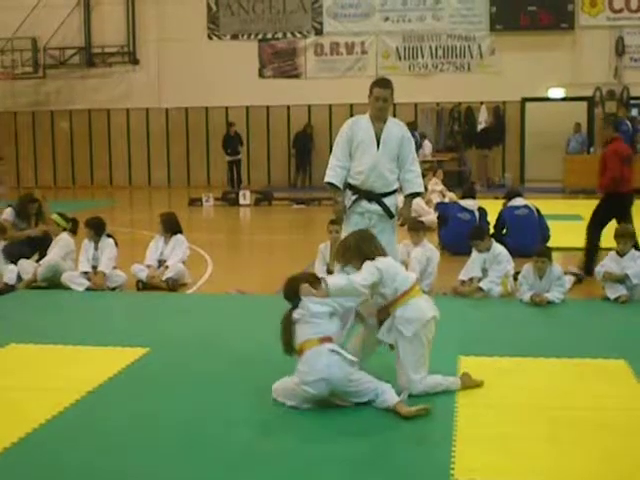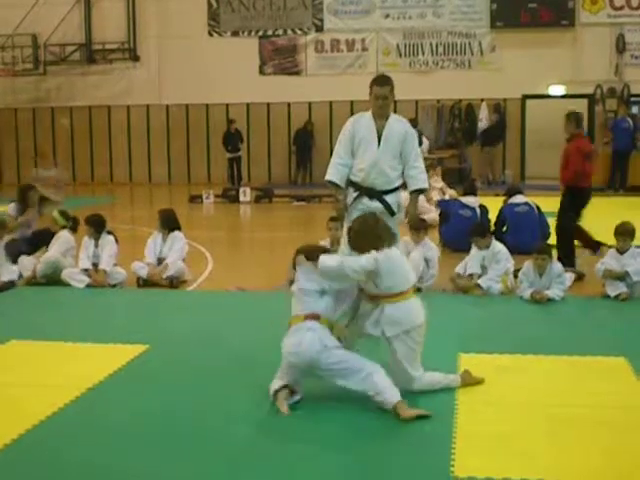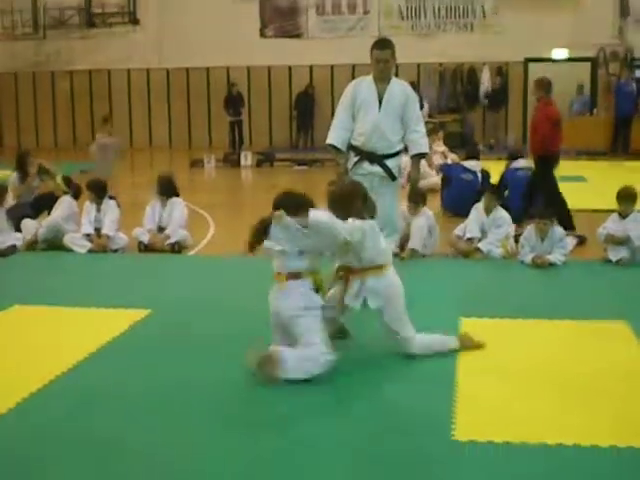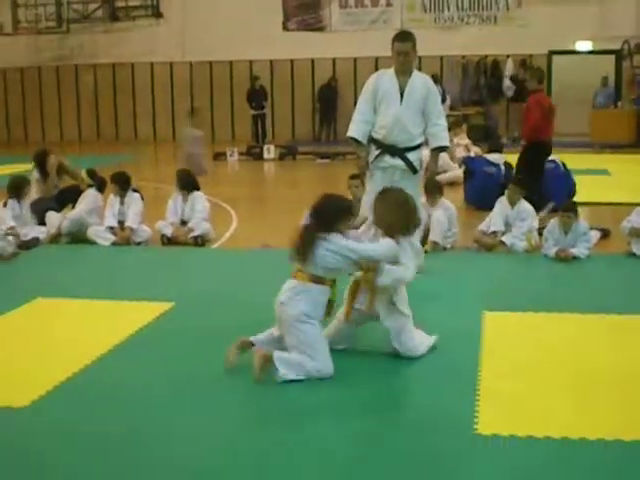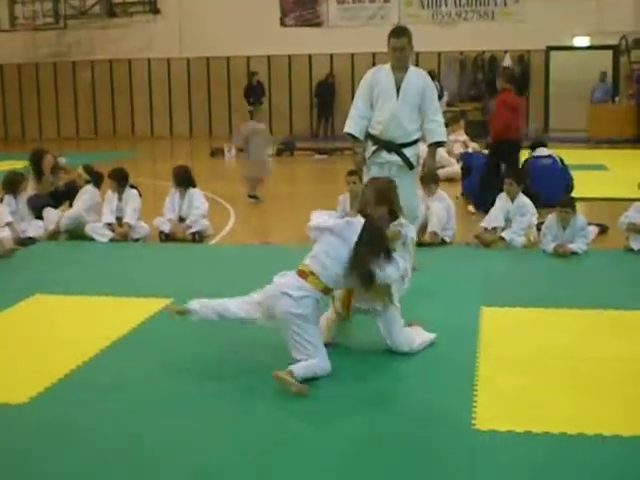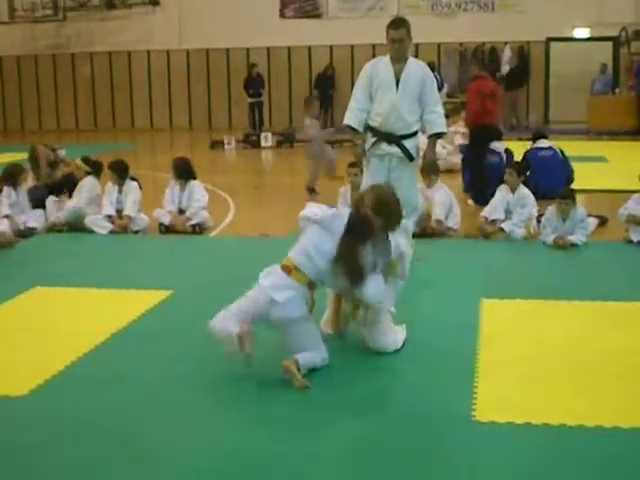
dt=0.3s
person 1, frame 1
left shoulder: (400, 131)
right shoulder: (352, 126)
left elbow: (409, 169)
right elbow: (338, 164)
left wrist: (407, 204)
right wrist: (338, 198)
left hip: (386, 204)
right hip: (356, 203)
person 1, frame 2
left shoulder: (403, 127)
right shoulder: (355, 123)
left elbow: (413, 166)
right elbow: (341, 161)
left wrist: (413, 201)
right wrist: (339, 196)
left hip: (388, 201)
right hip: (358, 199)
person 1, frame 3
left shoulder: (405, 91)
right shoulder: (356, 87)
left elbow: (415, 129)
right elbow: (342, 124)
left wrist: (415, 166)
right wrist: (340, 159)
left hip: (389, 165)
right hip: (359, 163)
left knee: (388, 218)
person 1, frame 4
left shoulder: (426, 84)
right shoulder: (377, 80)
left elbow: (436, 122)
right elbow: (363, 116)
left wrist: (434, 158)
right wrist: (361, 151)
left hip: (410, 158)
right hip: (380, 157)
right knee: (372, 209)
person 1, frame 5
left shoulder: (422, 79)
right shoulder: (373, 76)
left elbow: (433, 119)
right elbow: (359, 113)
left wrist: (431, 154)
right wrist: (358, 148)
left hip: (407, 154)
right hip: (377, 153)
left knee: (408, 208)
person 1, frame 6
left shoulder: (421, 71)
right shoulder: (372, 68)
left elbow: (432, 110)
right elbow: (359, 104)
left wrist: (431, 146)
right wrist: (358, 140)
left hip: (407, 146)
right hip: (376, 146)
left knee: (408, 200)
person 2, frame 1
left shoulder: (297, 316)
right shoulder: (312, 302)
left hip: (309, 373)
right hip: (333, 364)
left knee: (278, 389)
right knee: (376, 387)
right ankle: (401, 407)
person 2, frame 2
right shoulder: (307, 278)
left hip: (292, 345)
right hip: (315, 343)
left knee: (283, 382)
right knee: (370, 371)
left ankle: (281, 393)
right ankle: (401, 408)
person 2, frame 3
left shoulder: (282, 232)
right shoulder: (291, 233)
left hip: (280, 297)
right hip: (298, 298)
left knee: (284, 344)
right knee: (321, 357)
left ankle: (274, 357)
right ankle: (273, 359)
person 2, frame 4
left shoulder: (313, 234)
right shoulder: (339, 245)
right elbow: (381, 252)
right wrist: (392, 241)
left hip: (290, 297)
right hip: (302, 308)
left knee: (286, 335)
right knee: (322, 368)
left ankle: (249, 343)
right ankle: (268, 357)
person 2, frame 5
left shoulder: (334, 231)
right shoulder: (361, 262)
left elbow: (316, 218)
left hip: (282, 287)
right hip: (300, 303)
left knee: (236, 306)
right knee: (321, 365)
left ankle: (188, 309)
right ankle: (292, 373)
person 2, frame 6
left shoulder: (321, 221)
right shoulder: (352, 257)
left elbow: (308, 212)
left hip: (271, 285)
right hip: (292, 301)
left knee: (219, 324)
right knee: (319, 356)
left ankle: (239, 333)
right ankle: (297, 363)
person 3, frame 1
left shoulder: (373, 267)
right shoulder: (384, 263)
left elbow: (354, 284)
left wrist: (322, 291)
left hip: (415, 319)
right hip: (406, 315)
left knee: (411, 386)
left ankle: (459, 382)
person 3, frame 2
left shoulder: (376, 259)
right shoulder: (390, 252)
left elbow: (347, 266)
left wrist: (316, 262)
left hip: (402, 317)
left knee: (414, 382)
left ankle: (460, 379)
person 3, frame 3
left shoulder: (360, 228)
right shoulder: (362, 223)
left elbow: (332, 225)
left hip: (381, 286)
right hip: (359, 281)
left knee: (410, 343)
right knee: (327, 308)
left ankle: (457, 342)
person 3, frame 4
left shoulder: (407, 242)
right shoulder: (370, 231)
left elbow: (405, 274)
left hip: (390, 299)
right hip: (362, 294)
left knee: (410, 350)
right knee: (331, 340)
left ankle: (417, 335)
person 3, frame 5
left shoulder: (405, 232)
left elbow: (401, 270)
left hip: (382, 294)
right hip: (353, 288)
left knee: (402, 345)
right knee: (323, 337)
left ankle: (414, 331)
person 3, frame 6
left shoulder: (399, 247)
right shoulder: (352, 229)
left hip: (373, 301)
right hip: (345, 294)
left knee: (385, 345)
right knee: (329, 330)
left ankle: (397, 331)
person 4, frame 1
left shoulder: (612, 149)
right shoulder: (624, 148)
left elbow: (613, 174)
left wrist: (603, 188)
left hip: (614, 195)
right hip: (626, 194)
left knee: (594, 227)
left ankle: (588, 267)
person 4, frame 2
left shoulder: (574, 145)
right shoulder: (584, 143)
left elbow: (575, 170)
left wrist: (564, 182)
left hip: (574, 190)
right hip: (583, 188)
left knee: (563, 226)
right knee: (570, 224)
left ankle: (567, 263)
right ankle: (594, 245)
person 4, frame 3
left shoulder: (542, 111)
right shoulder: (552, 110)
left elbow: (542, 136)
left wrist: (535, 151)
left hip: (543, 156)
right hip: (550, 154)
left knee: (552, 194)
right knee: (534, 189)
left ankle: (569, 228)
person 4, frame 4
left shoulder: (534, 99)
right shoulder: (547, 100)
left elbow: (534, 123)
left wrist: (525, 137)
left hip: (534, 143)
right hip: (545, 143)
left knee: (522, 175)
right knee: (536, 177)
right ankle: (538, 209)
person 4, frame 5
left shoulder: (502, 99)
right shoulder: (518, 99)
left elbow: (502, 122)
right elbow: (520, 121)
left wrist: (493, 136)
left hip: (502, 141)
right hip: (515, 141)
left knee: (490, 174)
person 4, frame 6
left shoulder: (474, 85)
right shoulder: (493, 85)
left elbow: (474, 109)
right elbow: (497, 105)
left wrist: (468, 122)
right wrist: (494, 121)
left hip: (479, 127)
right hip: (492, 126)
left knee: (475, 161)
right knee: (478, 159)
left ankle: (481, 196)
right ankle: (481, 193)
